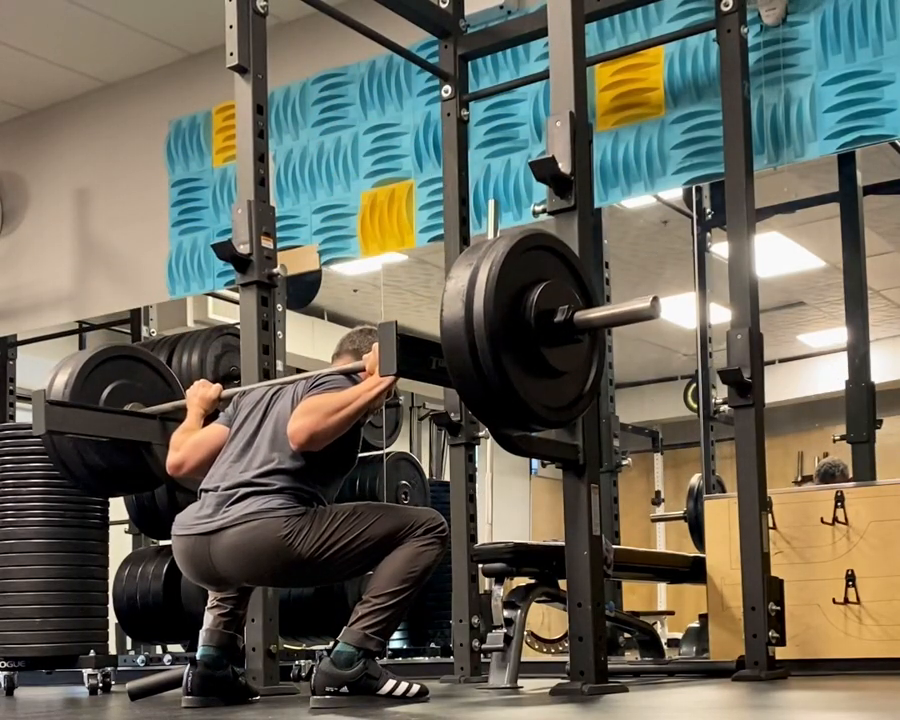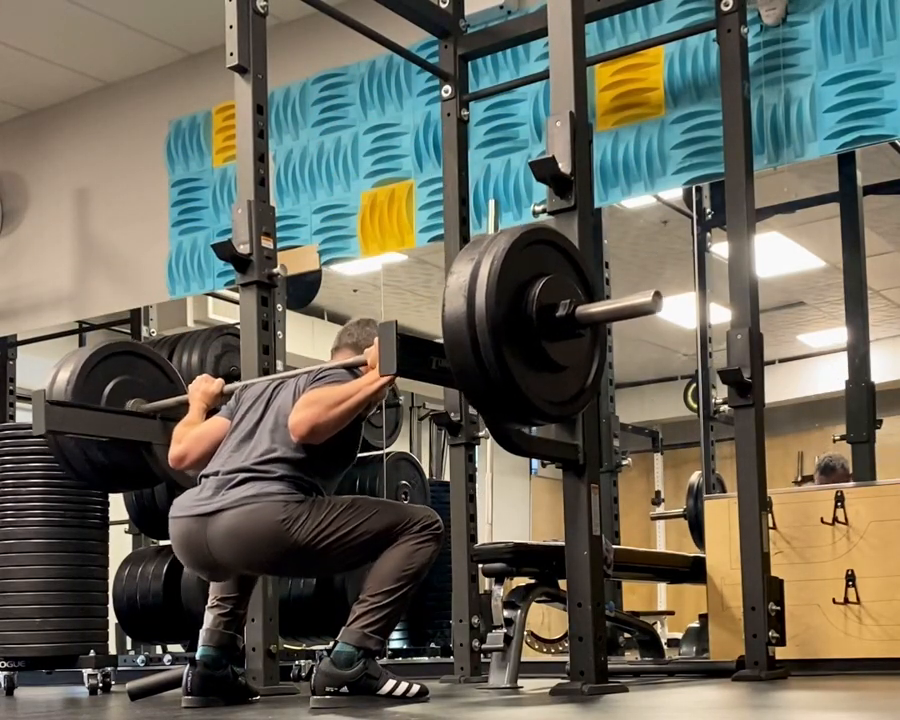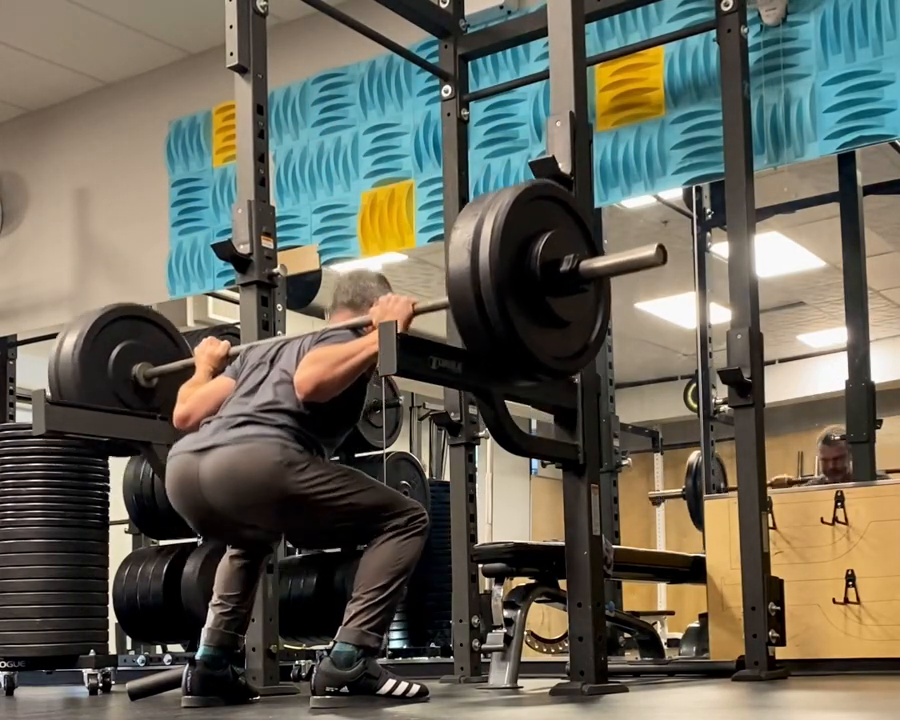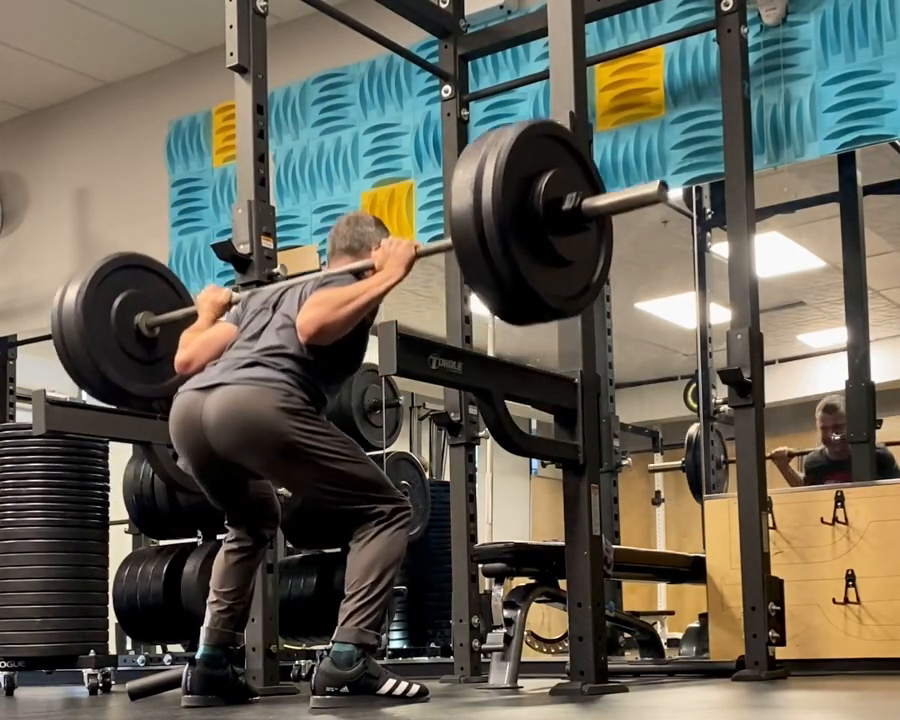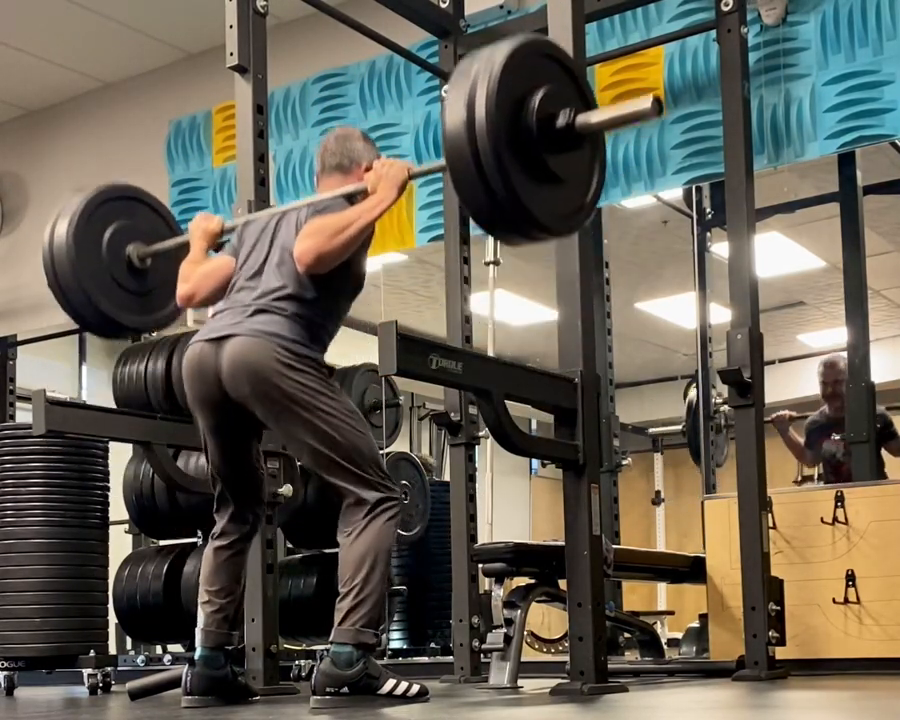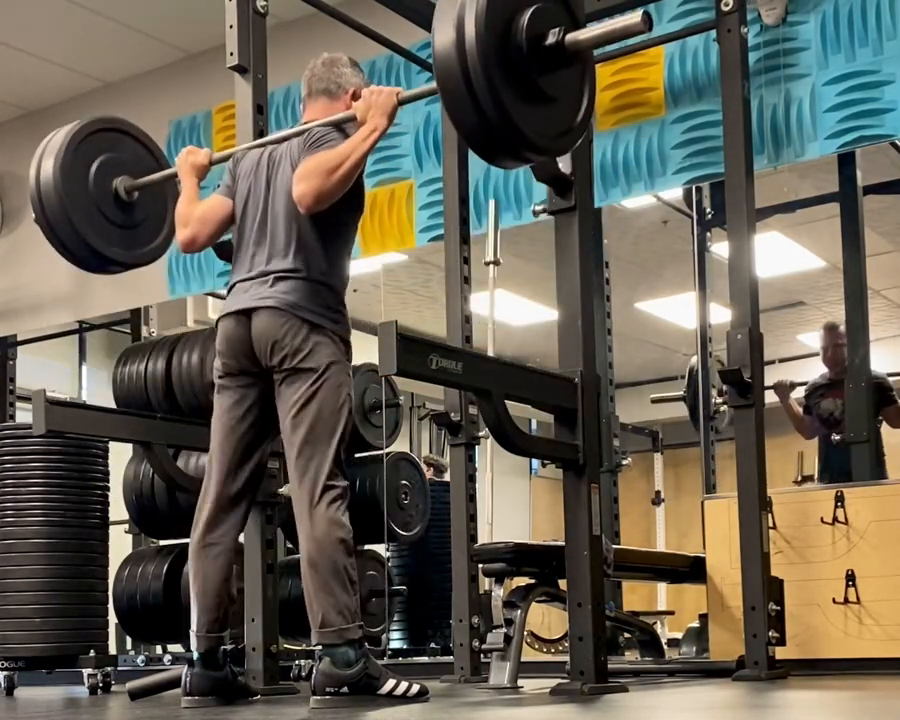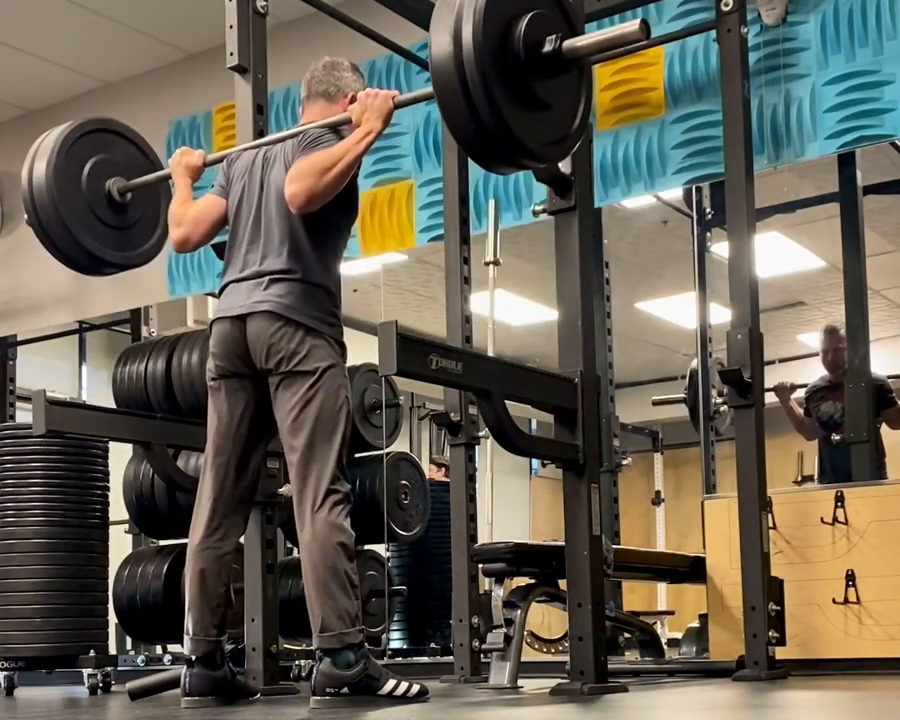
dt=0.3s
person 1, frame 1
left shoulder: (256, 394)
right shoulder: (340, 384)
left elbow: (179, 461)
right elbow: (302, 432)
left wrist: (197, 409)
right wrist: (380, 379)
left hip: (190, 547)
right hip: (260, 535)
right knee: (425, 529)
left ankle: (211, 666)
right ankle: (348, 667)
person 1, frame 2
left shoulder: (258, 388)
right shoulder: (346, 379)
left elbow: (180, 454)
right elbow: (304, 425)
left wrist: (199, 404)
right wrist: (383, 375)
left hip: (187, 533)
right hip: (256, 522)
right knee: (420, 526)
left ankle: (210, 667)
right ankle: (348, 667)
person 1, frame 3
left shoulder: (264, 349)
right shoulder: (352, 341)
left elbow: (185, 415)
right elbow: (309, 381)
left wrist: (206, 366)
right wrist: (385, 334)
left hip: (183, 472)
right hip: (251, 466)
left knee: (252, 533)
right knee: (403, 520)
left ankle: (211, 666)
right ankle: (347, 664)
person 1, frame 4
left shoulder: (266, 294)
right shoulder: (354, 286)
left elbow: (187, 359)
right elbow: (312, 326)
left wrist: (209, 312)
right wrist: (390, 275)
left hip: (189, 410)
right hip: (256, 404)
left knee: (253, 524)
right knee: (385, 511)
left ankle: (211, 665)
right ankle: (347, 663)
person 1, frame 5
left shoulder: (262, 222)
right shoulder: (352, 209)
left elbow: (189, 292)
right elbow: (310, 255)
left wrist: (202, 241)
right wrist: (384, 198)
left hip: (201, 356)
right hip: (269, 352)
left knee: (238, 510)
right knee: (372, 496)
left ankle: (210, 663)
right ankle: (347, 662)
person 1, frame 6
left shoulder: (249, 157)
right shoulder: (336, 137)
left elbow: (191, 234)
right elbow: (309, 192)
left wrist: (189, 177)
right wrist: (374, 127)
left hip: (237, 320)
right hip: (298, 320)
left knee: (223, 496)
right knee: (318, 492)
left ankle: (206, 662)
right ankle: (341, 660)
person 1, frame 7
left shoulder: (243, 160)
right shoulder: (332, 140)
left elbow: (184, 233)
right elbow: (300, 193)
left wrist: (183, 178)
right wrist: (369, 130)
left hip: (230, 325)
right hip: (293, 324)
left knee: (220, 501)
right knee: (320, 496)
left ankle: (204, 662)
right ankle: (340, 662)
